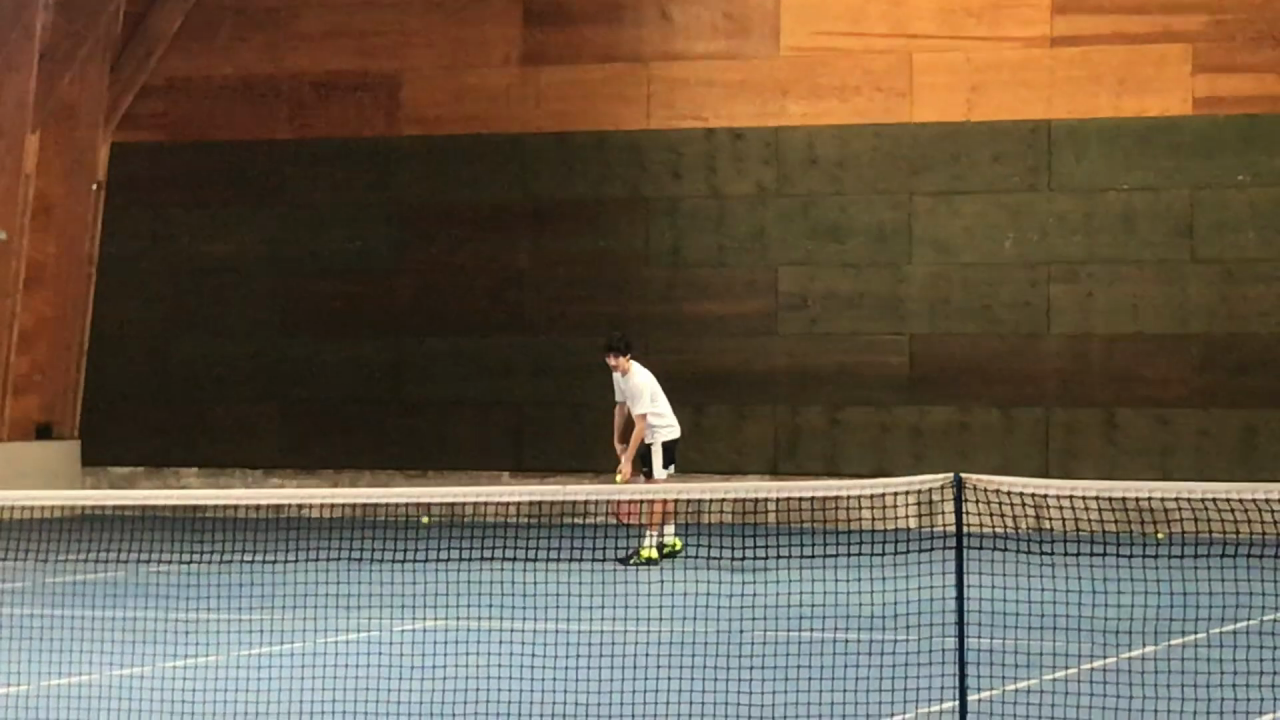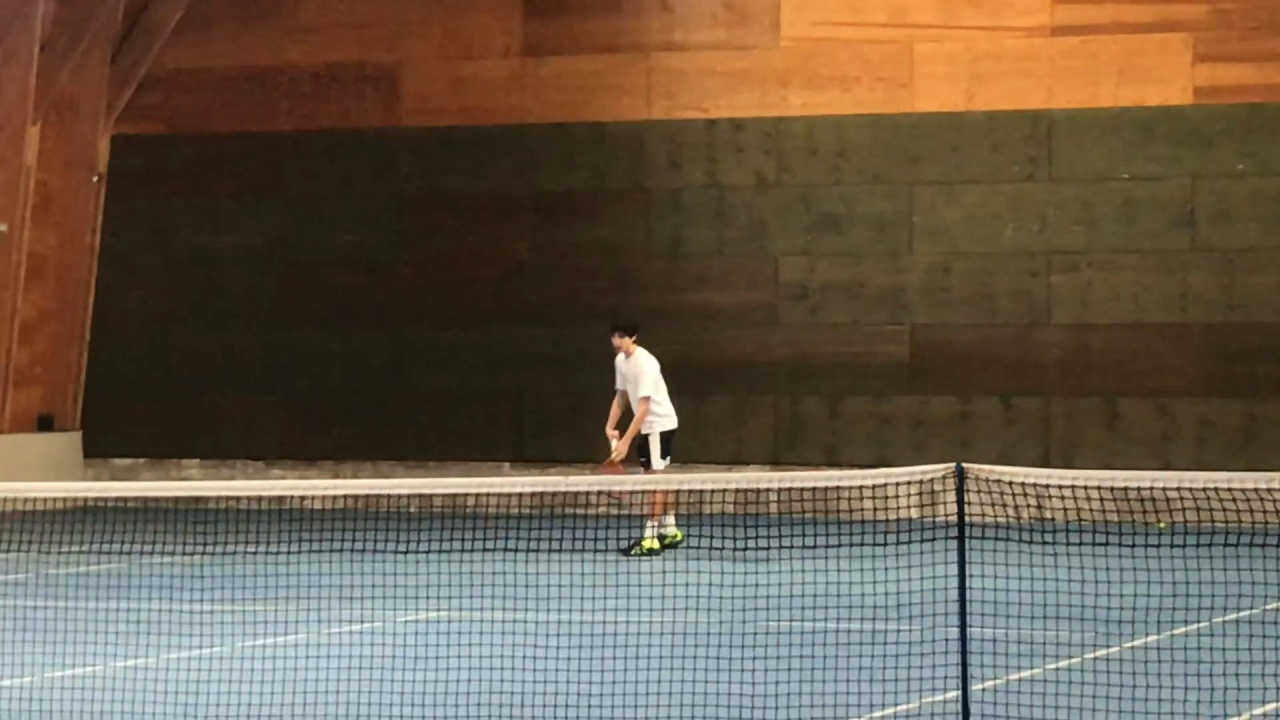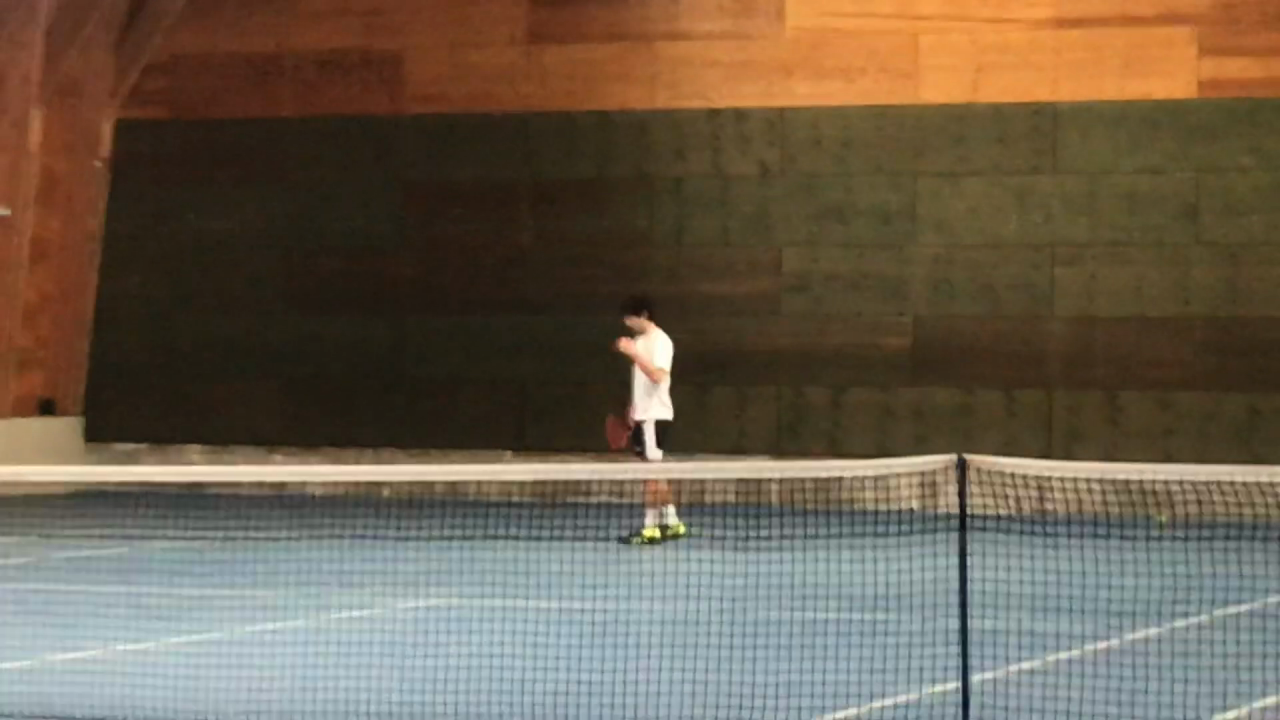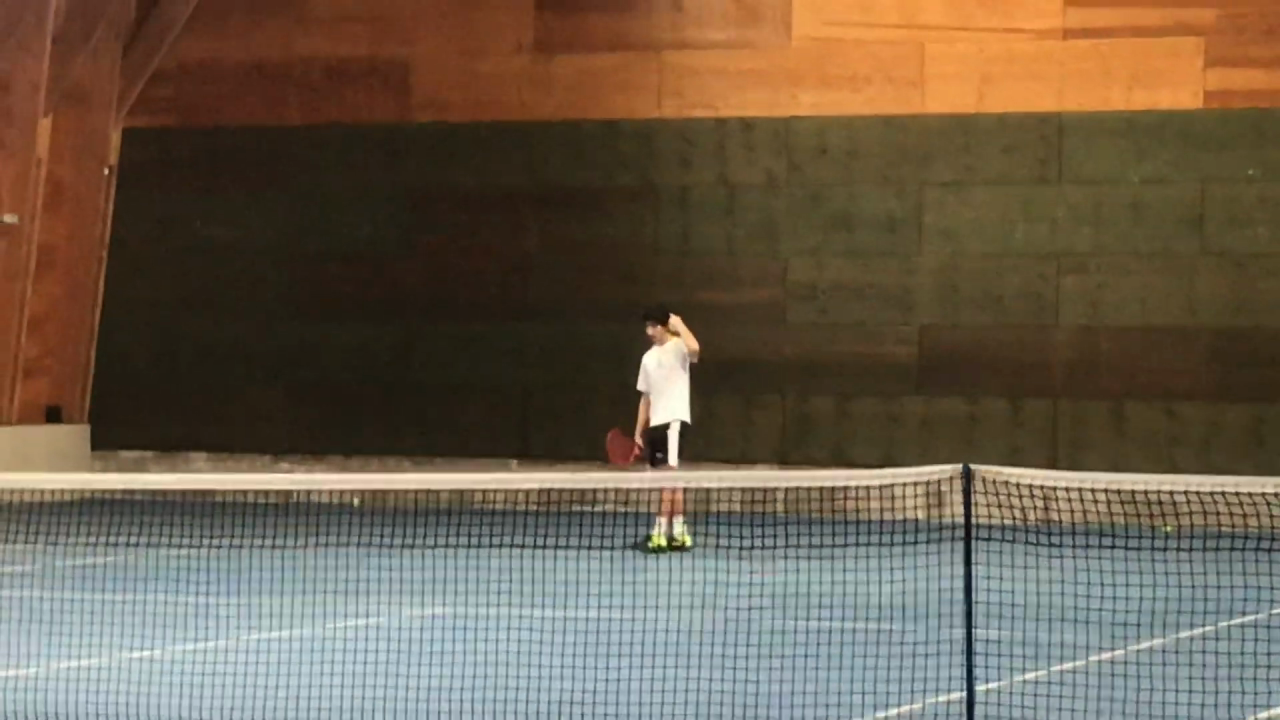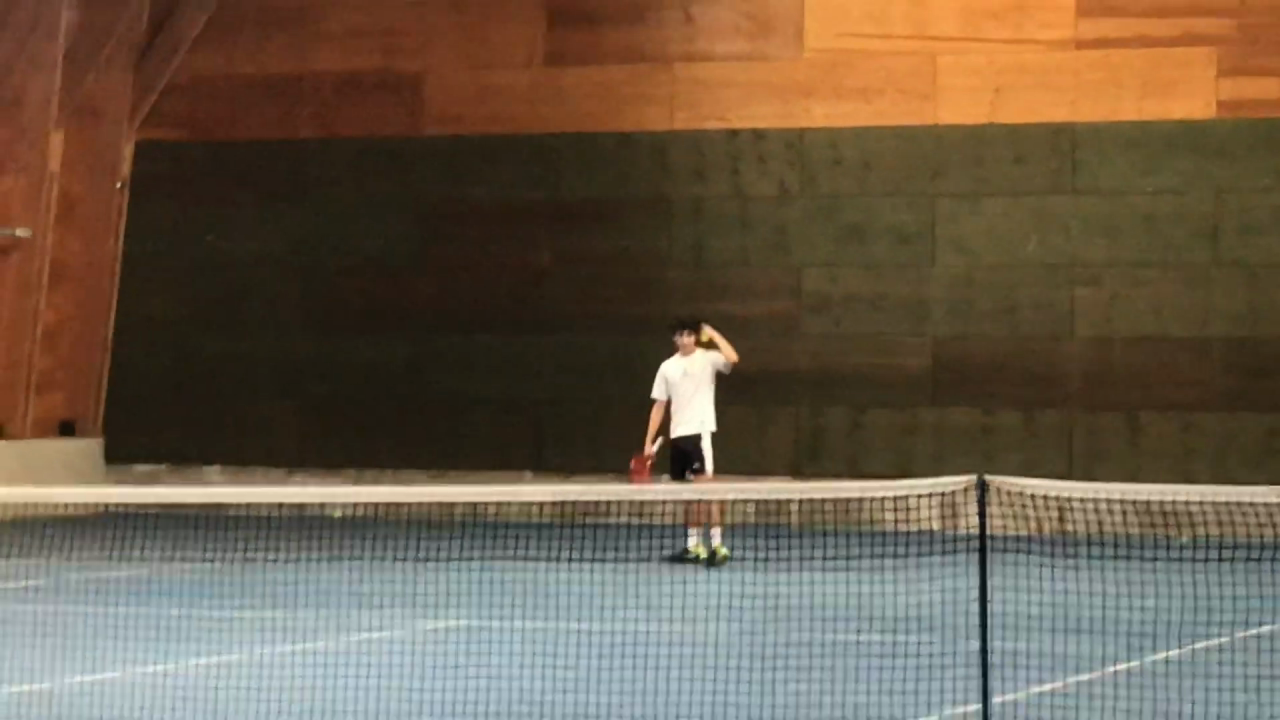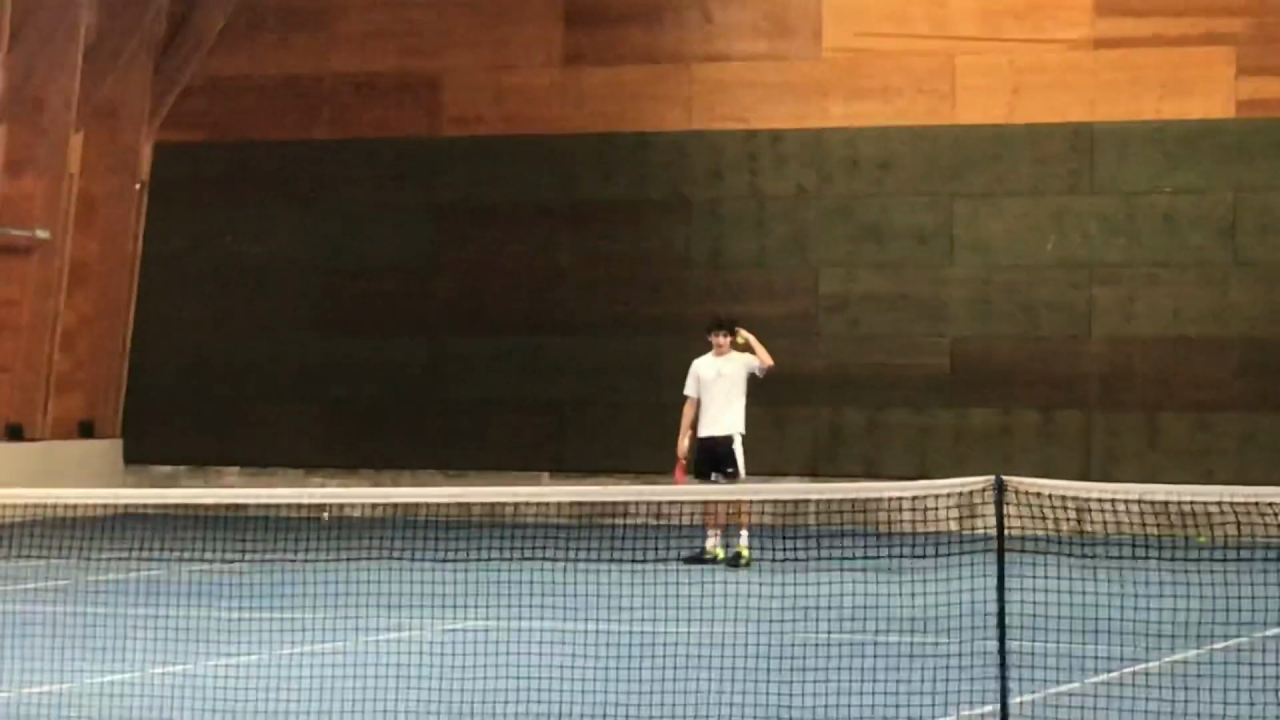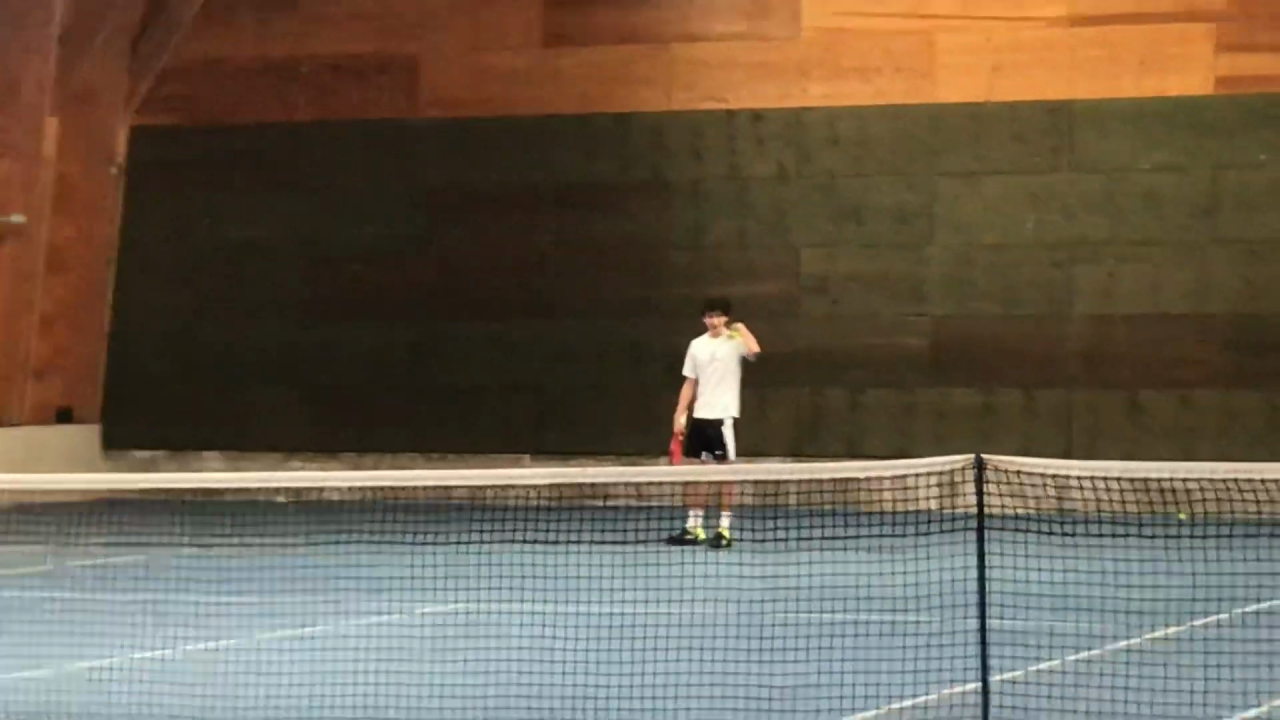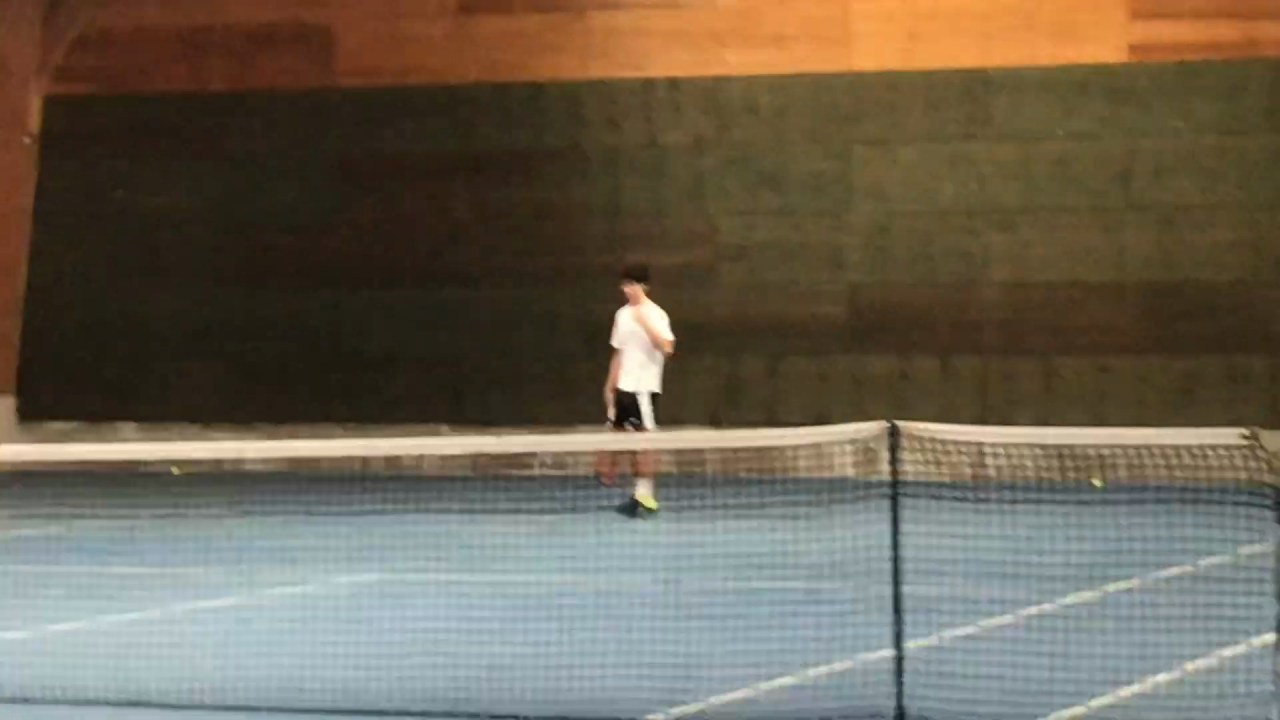
dt=0.4s
person 1, frame 1
left shoulder: (639, 380)
right shoulder: (618, 375)
left elbow: (640, 424)
right elbow: (620, 406)
left wrist: (628, 460)
right wrist: (617, 440)
left hip: (662, 434)
right hip: (657, 434)
left ankle: (649, 549)
right ankle: (670, 541)
person 1, frame 2
left shoulder: (644, 364)
right shoulder: (620, 360)
left elbow: (644, 407)
right elbow: (620, 396)
left wrist: (626, 441)
right wrist: (610, 426)
left hip: (659, 424)
right hip: (650, 426)
left ankle: (650, 539)
right ankle: (670, 532)
person 1, frame 3
left shoulder: (660, 341)
right shoulder: (640, 342)
left elbow: (658, 377)
left wrist: (634, 354)
right wrist: (632, 411)
left hip: (655, 414)
right hip: (643, 414)
left ankle: (650, 528)
right ankle: (671, 523)
person 1, frame 4
left shoulder: (678, 347)
right shoulder: (648, 357)
left elbow: (694, 349)
left wrist: (678, 324)
right wrist: (639, 432)
left hip: (674, 420)
right hip: (656, 423)
left ankle: (658, 536)
right ankle: (679, 535)
person 1, frame 5
left shoulder: (708, 358)
right shoulder: (667, 367)
left elbow: (732, 359)
right elbow: (659, 406)
left wrist: (713, 335)
right wrist: (648, 441)
left hip: (700, 431)
right hip: (677, 435)
left ankle: (718, 545)
right ankle: (693, 546)
person 1, frame 6
left shoulder: (742, 360)
right shoulder: (699, 364)
left elbow: (767, 363)
right elbow: (691, 403)
left wrist: (749, 337)
right wrist: (682, 438)
left hip: (730, 434)
right hip: (705, 436)
left ankle: (743, 548)
right ankle: (712, 547)
person 1, frame 7
left shoulder: (735, 342)
right shoulder: (696, 345)
left elbow: (754, 350)
right elbow: (690, 383)
left wrist: (741, 329)
right wrist: (678, 415)
left hip: (723, 416)
right hip: (699, 416)
left ankle: (724, 529)
right ankle: (693, 528)
person 1, frame 8
left shoulder: (655, 314)
right shoulder: (621, 315)
left elbow: (667, 348)
left wrist: (645, 323)
right wrist: (609, 385)
left hip: (644, 387)
right hip: (624, 387)
left ankle: (646, 497)
right ankle: (639, 494)
